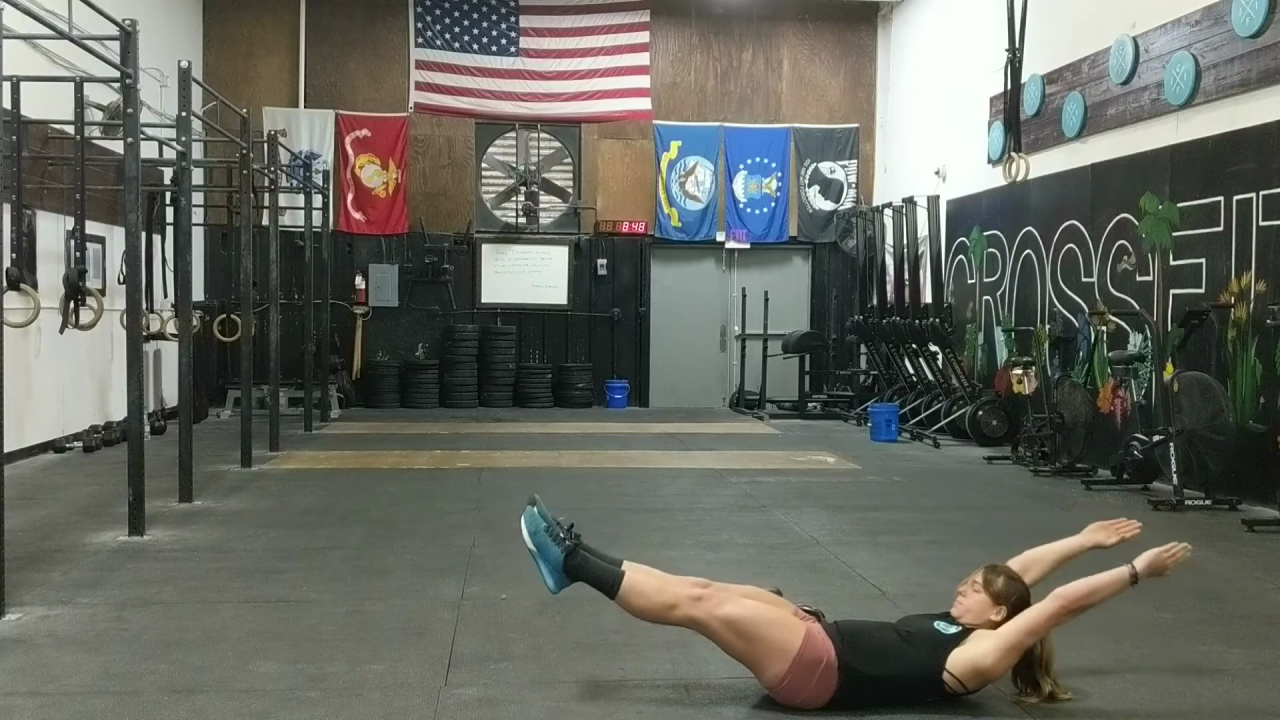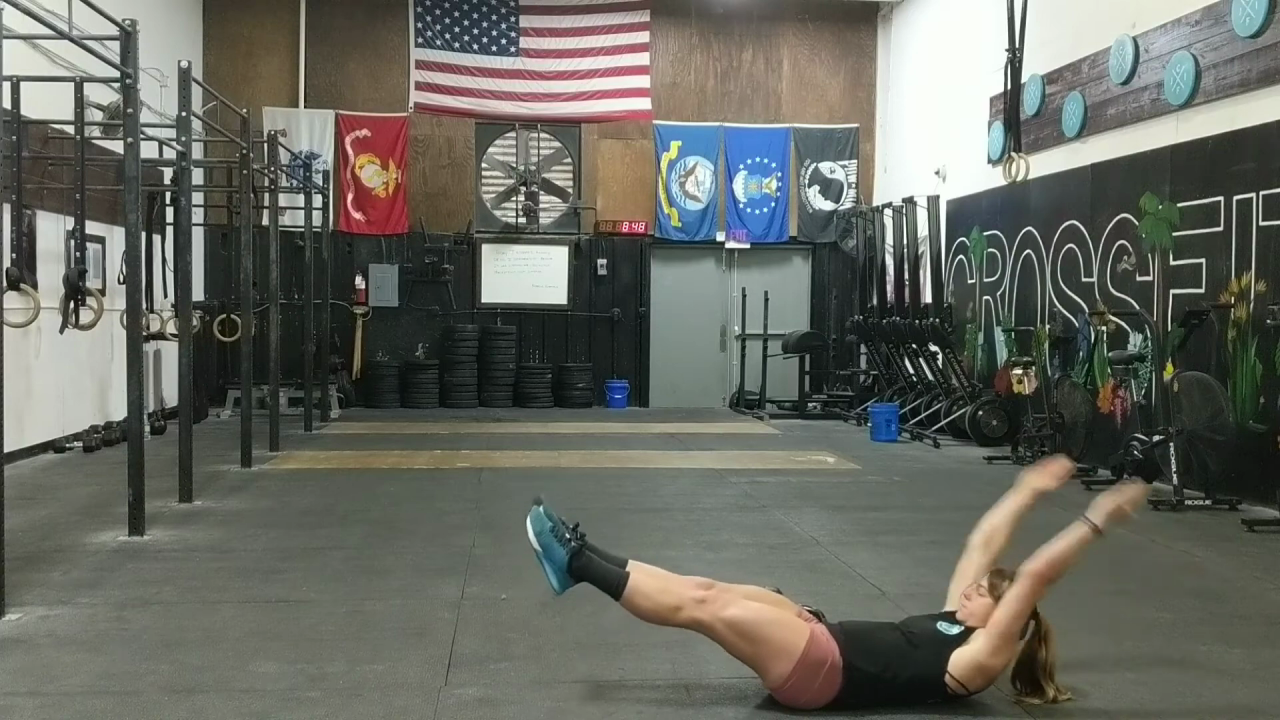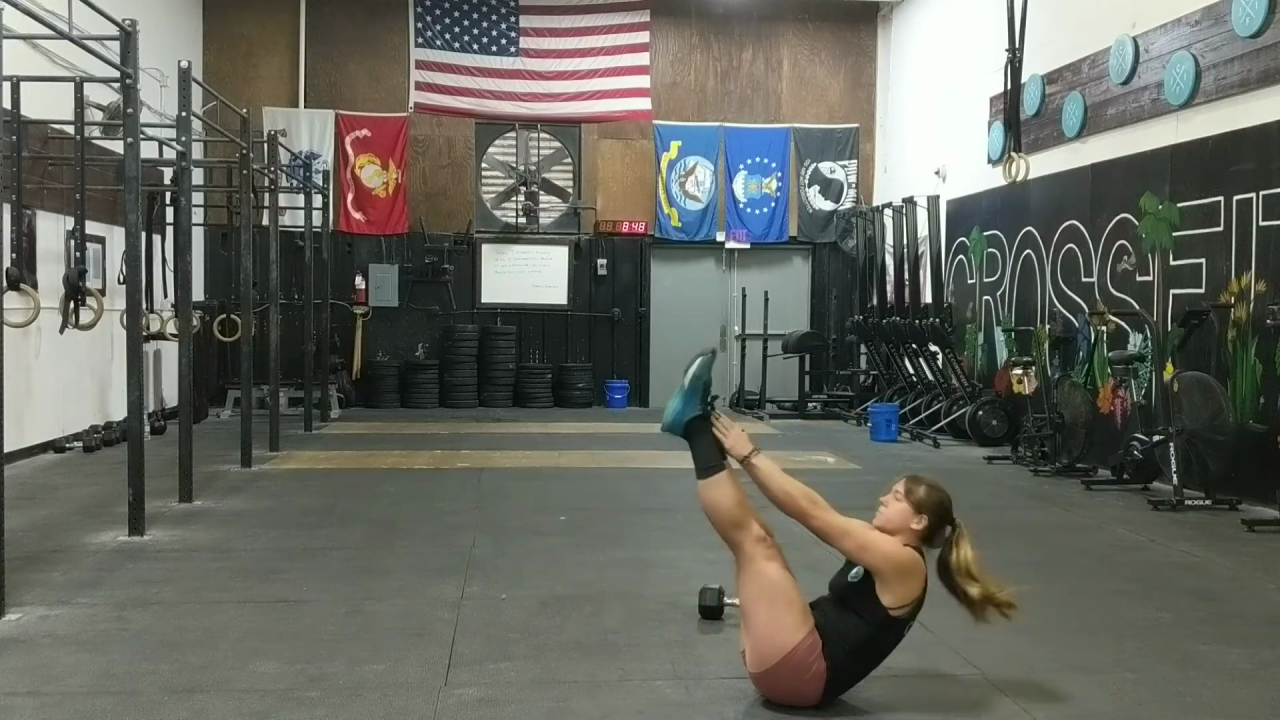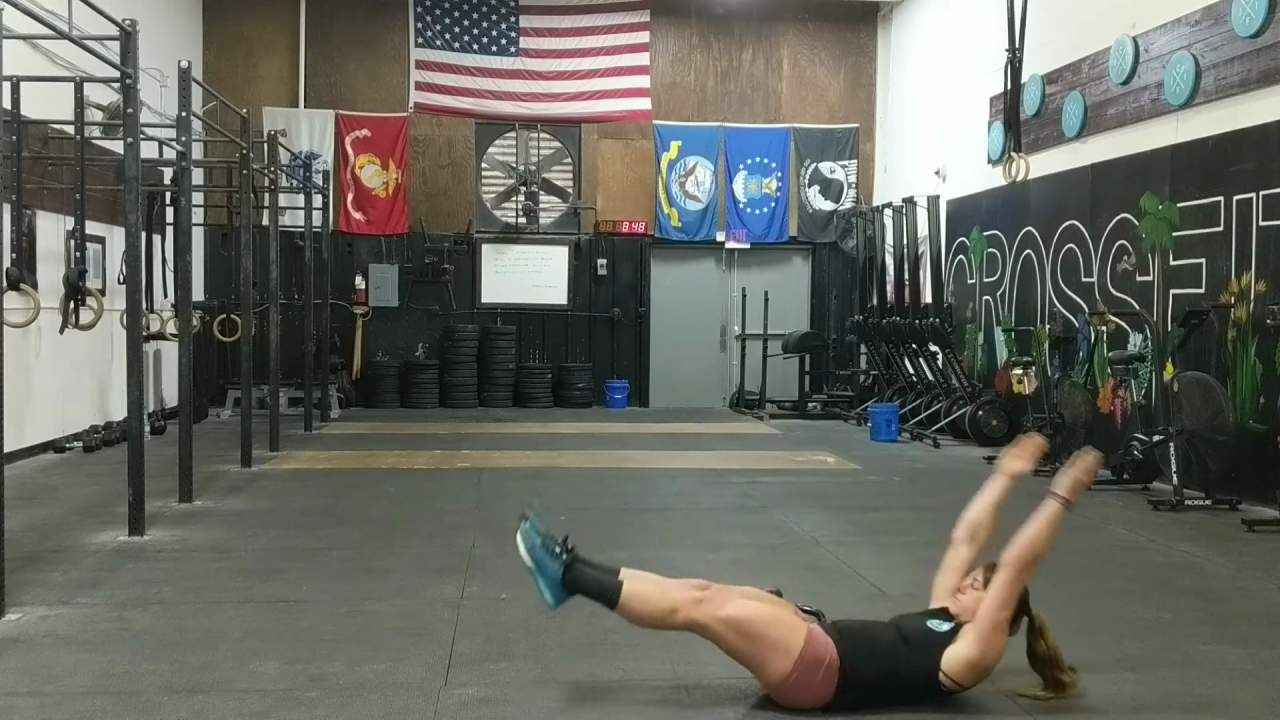
dt=0.5s
person 1, frame 1
left shoulder: (985, 655)
right shoulder: (960, 628)
left elbow: (1062, 603)
right elbow: (1018, 570)
left wrist: (1138, 571)
right wrist: (1086, 540)
left hip: (819, 670)
right hip: (820, 640)
left knee: (694, 601)
right knee: (698, 588)
left ankle: (573, 562)
right ankle: (576, 559)
person 1, frame 2
left shoulder: (984, 660)
right shoulder: (956, 623)
left elbow: (1030, 580)
right elbow: (979, 548)
left wrist: (1092, 524)
right wrist: (1025, 491)
left hip: (823, 671)
right hip: (820, 639)
left knee: (700, 603)
right knee: (705, 589)
left ankle: (580, 562)
right ankle: (580, 556)
person 1, frame 3
left shoulder: (903, 563)
right shoulder: (877, 549)
left elbow: (815, 512)
right elbow: (811, 512)
left wrist: (749, 456)
right wrist: (751, 457)
left hip: (797, 673)
right hip: (786, 663)
left knee: (751, 536)
right knee: (752, 534)
left ankle: (698, 425)
person 1, frame 4
left shoulder: (977, 651)
right shoulder: (948, 615)
left elbow: (1013, 569)
right elbow: (964, 542)
left wrist: (1060, 497)
right wrist: (1006, 477)
left hip: (820, 673)
right hip: (820, 644)
left knee: (695, 606)
right knee: (702, 590)
left ankle: (573, 576)
right ankle: (574, 570)
